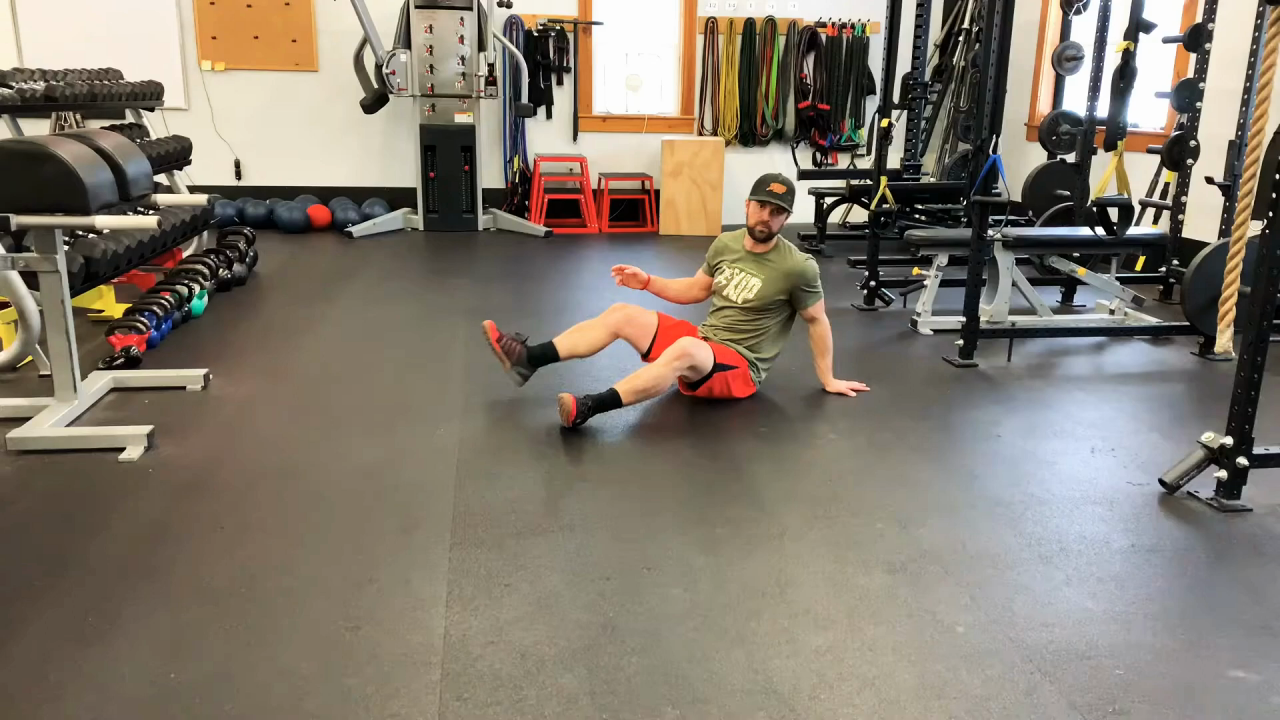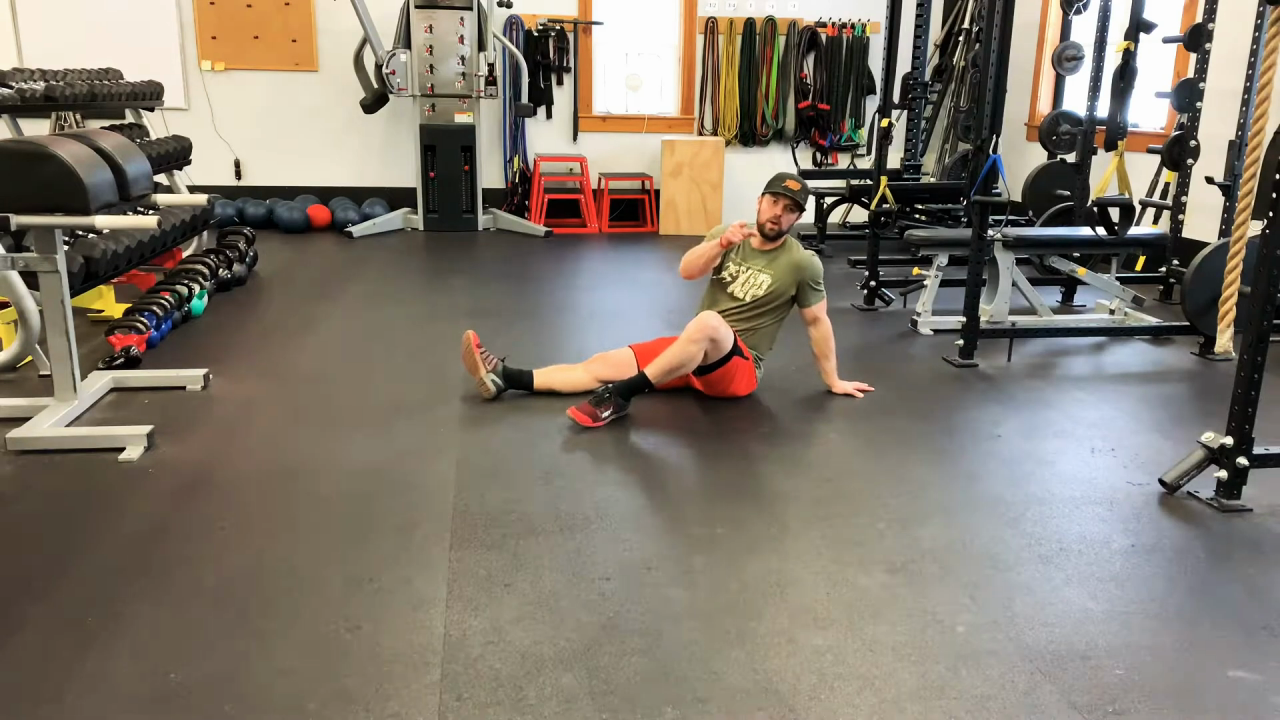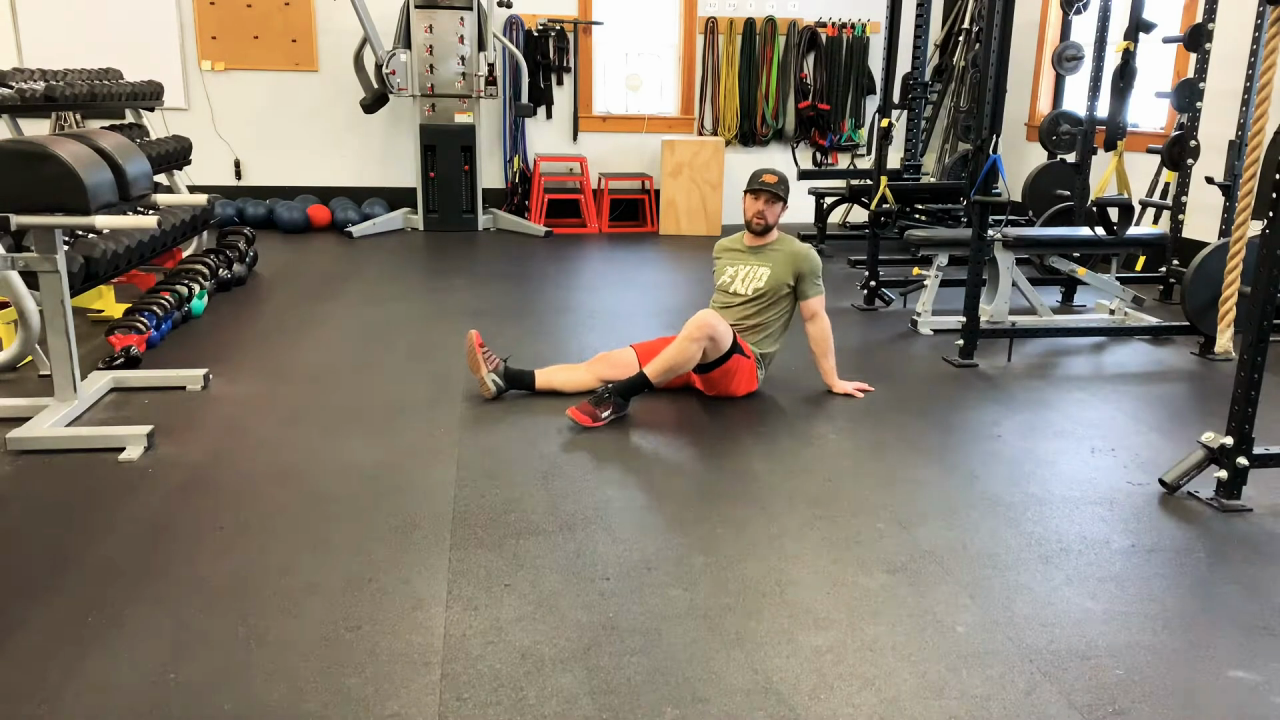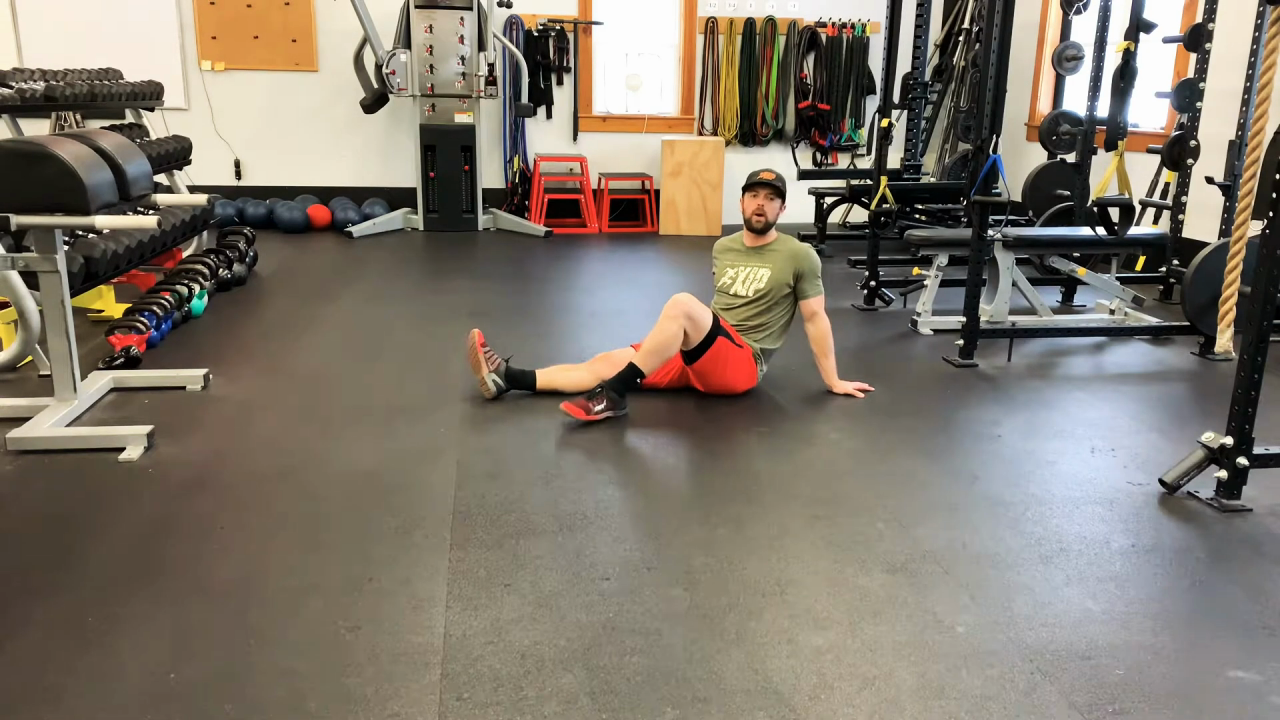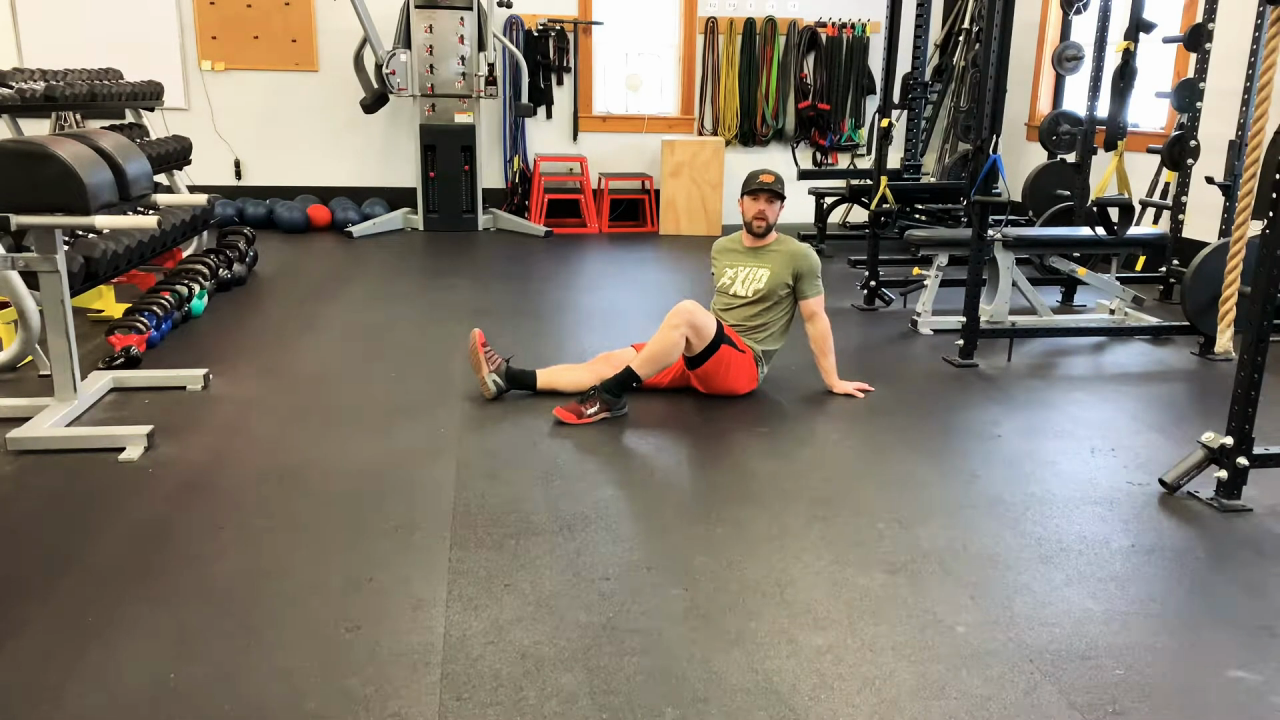
dt=1s
person 1, frame 1
left shoulder: (797, 267)
right shoulder: (725, 244)
left elbow: (817, 320)
right elbow: (697, 290)
left wrist: (828, 380)
right wrist: (648, 282)
left hip: (738, 368)
right hip: (702, 340)
left knee: (684, 351)
right knee: (622, 312)
left ankle: (589, 407)
right ankle: (529, 358)
person 1, frame 2
left shoulder: (802, 264)
right shoulder: (726, 235)
left elbow: (817, 321)
right elbow: (686, 271)
left wrist: (832, 380)
right wrist: (722, 244)
left hip: (738, 367)
right hip: (692, 352)
left knee: (707, 323)
right knee: (602, 364)
left ankle: (621, 396)
right ankle: (504, 378)
person 1, frame 3
left shoulder: (800, 257)
right shoulder: (724, 247)
left elbow: (815, 318)
left wrist: (833, 380)
left hip: (741, 366)
right hip: (694, 356)
left knee: (704, 321)
right knee: (605, 363)
left ankle: (620, 397)
right ankle: (506, 378)
person 1, frame 4
left shoulder: (799, 257)
right shoulder: (723, 247)
left elbow: (816, 318)
left wrist: (833, 381)
left hip: (739, 363)
right hip: (697, 355)
left knee: (682, 303)
right knee: (607, 362)
left ankle: (613, 395)
right ankle: (506, 379)
person 1, frame 5
left shoulder: (799, 257)
right shoulder: (721, 248)
left elbow: (815, 317)
left wrist: (833, 380)
left hip: (741, 365)
right hip: (698, 356)
left knee: (686, 311)
right knee: (611, 360)
left ankle: (610, 397)
right ankle: (507, 378)
